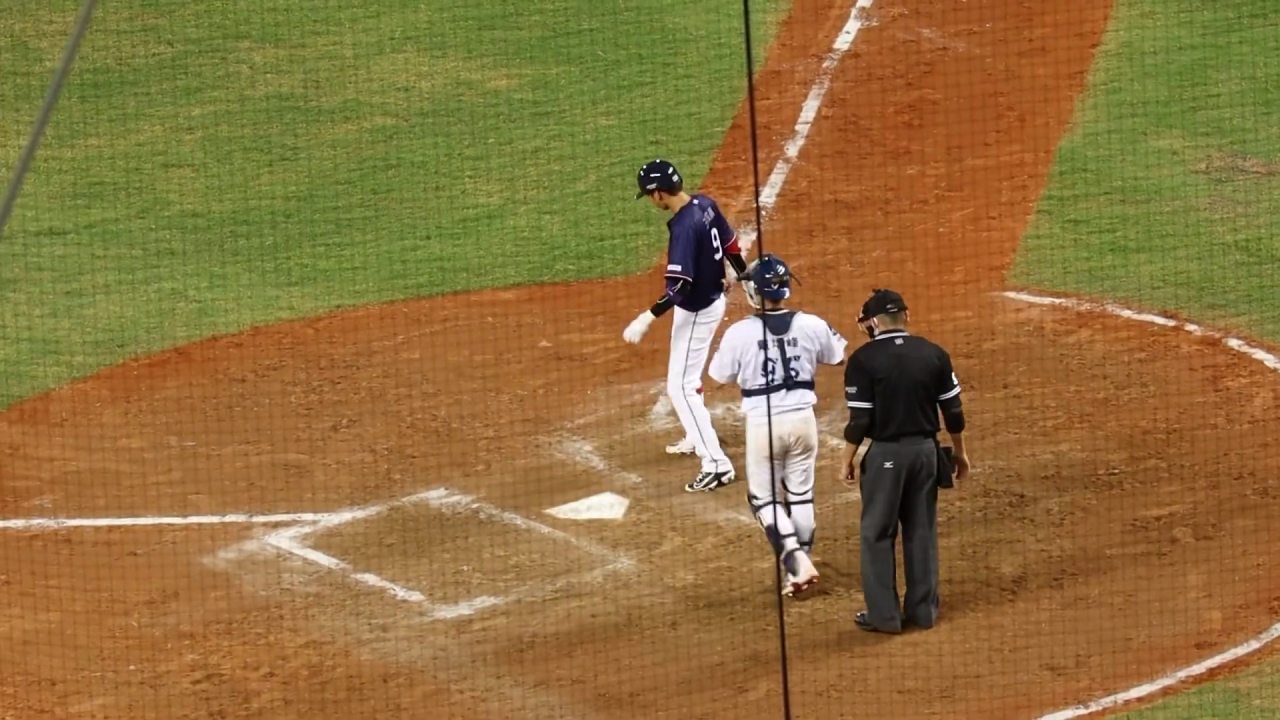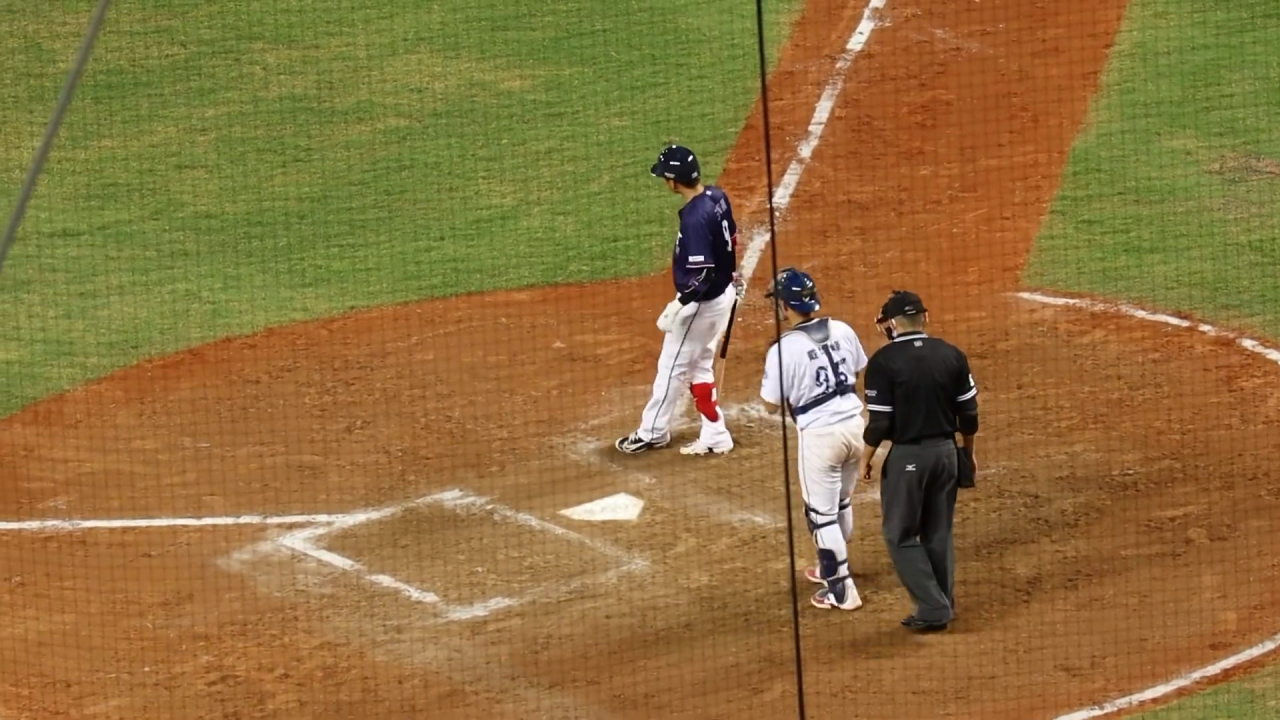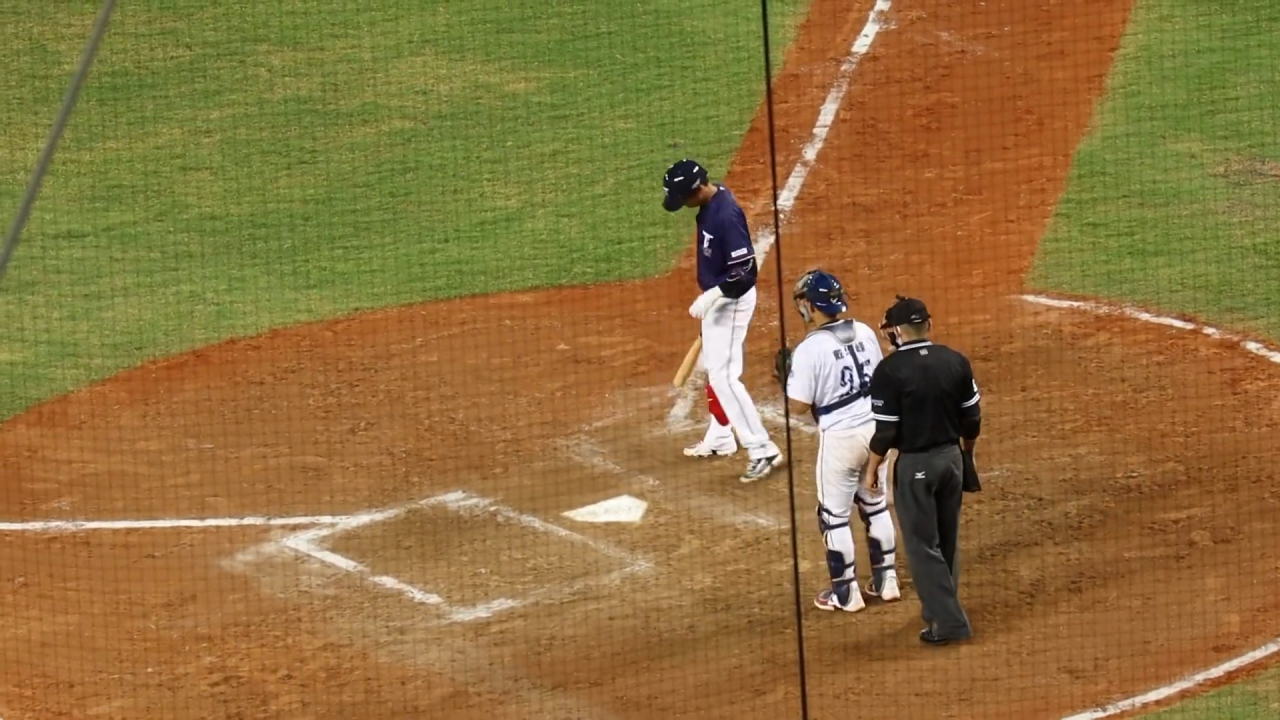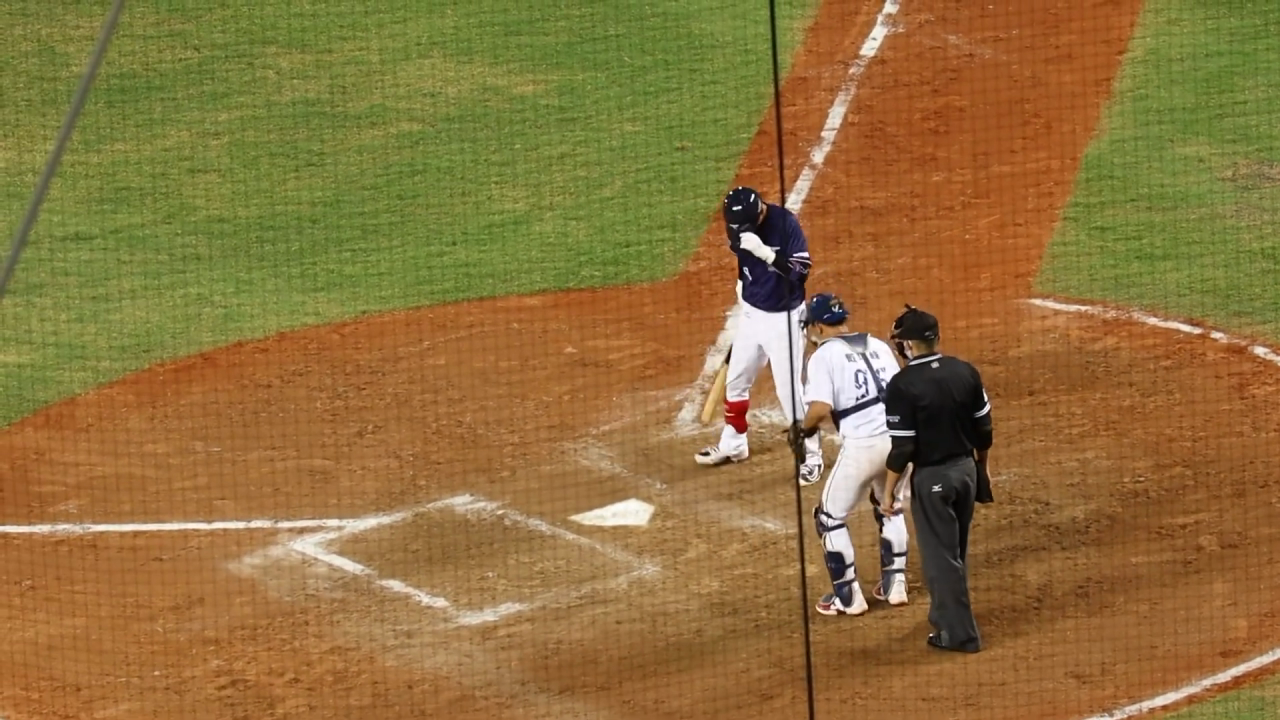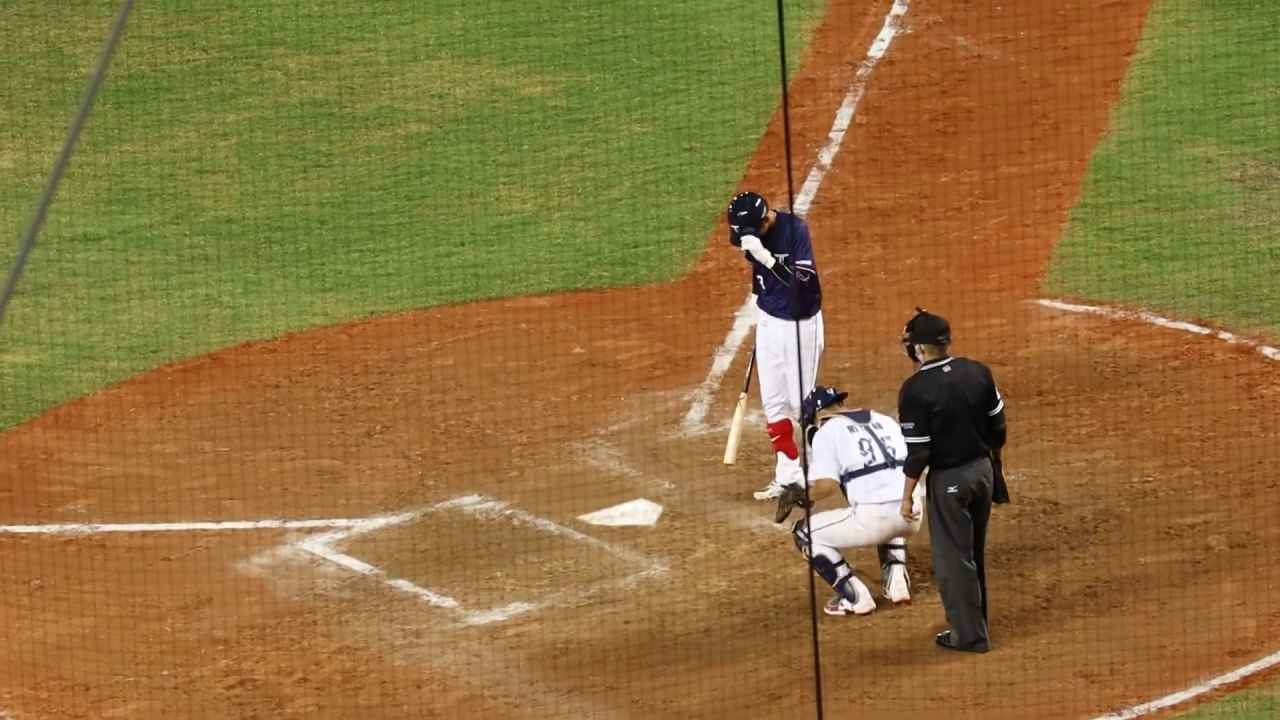
dt=0.4s
person 1, frame 1
left shoulder: (864, 358)
right shoulder: (934, 354)
left elbow: (860, 420)
right elbow: (953, 410)
left wrist: (848, 459)
right wrist: (959, 451)
left hip: (886, 454)
right hip: (926, 450)
left knee: (877, 534)
right knee: (922, 532)
left ankle: (883, 613)
right ankle: (923, 609)
person 1, frame 2
left shoulder: (883, 361)
right shoulder: (952, 355)
left elbow: (879, 422)
right elbow: (969, 413)
left wrist: (865, 460)
right wrist: (968, 452)
left hip: (907, 456)
right hip: (946, 452)
left knee: (901, 535)
right knee: (939, 534)
left ankle: (932, 606)
right ankle: (941, 608)
person 1, frame 3
left shoulder: (890, 369)
right shoulder: (956, 361)
left elbow: (886, 431)
right elbow: (972, 419)
left wrist: (872, 468)
right wrist: (966, 455)
left hip: (915, 464)
right hip: (951, 458)
left knee: (922, 547)
right knee: (946, 542)
left ankle: (949, 622)
right ankle: (940, 611)
person 1, frame 4
left shoulder: (902, 385)
right shoulder: (966, 372)
left elbow: (902, 448)
right elbow: (984, 428)
left wrist: (889, 491)
right wrist: (982, 466)
left hip: (932, 477)
right hip: (966, 469)
left knee: (941, 556)
right knee: (953, 550)
left ankle: (960, 633)
right ankle: (945, 613)
person 1, frame 5
left shoulder: (915, 390)
right shoulder: (978, 372)
left elbow: (918, 453)
right elbow: (998, 426)
left wrist: (907, 496)
right wrist: (994, 463)
left hip: (949, 480)
right hip: (983, 470)
left knee: (953, 556)
right knee: (973, 551)
left ankle: (969, 633)
right ankle: (973, 615)
person 2, frame 1
left shoulder: (739, 332)
right shoulder: (811, 324)
left elbow: (718, 379)
right elbow: (839, 358)
left hip: (762, 424)
right hip: (802, 419)
left knee: (764, 498)
right knee: (801, 495)
left ankle: (797, 563)
right ankle: (798, 562)
person 2, frame 2
left shoulder: (783, 349)
right shoulder: (842, 330)
left elbow: (772, 403)
right elbow: (860, 367)
left wrist: (794, 386)
left hip: (819, 436)
right hip: (854, 426)
left knee: (822, 513)
right knee: (841, 504)
left ankle: (842, 591)
right ankle: (831, 568)
person 2, frame 3
left shoulder: (809, 349)
right shoulder: (865, 332)
left elbow: (798, 405)
left wrist: (787, 376)
left hip: (841, 438)
right hip: (876, 429)
left knee: (834, 516)
right knee: (875, 506)
left ankle: (846, 593)
right ankle: (886, 581)
person 2, frame 4
left shoulder: (823, 355)
right shoulder: (879, 346)
left elbow: (820, 408)
left wrist: (802, 428)
left hip: (863, 445)
left knee: (830, 518)
right knee: (891, 510)
left ankle: (847, 596)
right ankle: (895, 584)
person 2, frame 5
left shoulder: (826, 432)
right shoulder: (885, 421)
left elbow: (827, 485)
left wrist: (802, 495)
left hip: (874, 514)
right hip: (910, 509)
left knee: (805, 533)
left ankle: (853, 596)
right ankle: (896, 582)
person 3, frame 1
left shoulder: (683, 227)
right shoulder: (706, 204)
left elbow: (678, 285)
right elbow: (731, 246)
left wrist: (646, 318)
right wrist: (744, 278)
left hip: (695, 311)
right hip: (713, 300)
left knee: (681, 386)
right knee: (685, 374)
left ankle: (716, 464)
right ankle: (696, 438)
person 3, frame 2
left shoulder: (695, 218)
right shoulder: (717, 196)
left elbow: (701, 274)
right elbow: (730, 240)
left wrist: (676, 307)
right wrist: (732, 275)
left hip: (702, 301)
right hip: (721, 294)
left knee: (672, 368)
right knee: (698, 365)
left ankle: (652, 433)
right ankle: (715, 435)
person 3, frame 3
left shoulder: (723, 214)
right shoulder: (713, 200)
left elbow: (744, 267)
left wrist: (711, 295)
left hip: (730, 301)
right hip: (720, 296)
left knee: (722, 376)
right knee: (718, 369)
left ankle: (762, 449)
right ankle: (719, 438)
person 3, frame 4
left shoulder: (784, 221)
right shoulder: (740, 225)
left elbow: (800, 270)
left wrist: (764, 252)
left hip: (782, 318)
right hip: (751, 313)
left knee: (789, 391)
right knee: (736, 381)
left ankle: (811, 457)
right ankle: (733, 444)
person 3, frame 5
left shoulder: (794, 229)
right shoulder: (753, 233)
left elbow: (802, 279)
left wrist: (765, 257)
left hip: (801, 325)
right hip: (768, 323)
left knee: (799, 399)
right knee: (773, 401)
right ankle: (789, 473)
